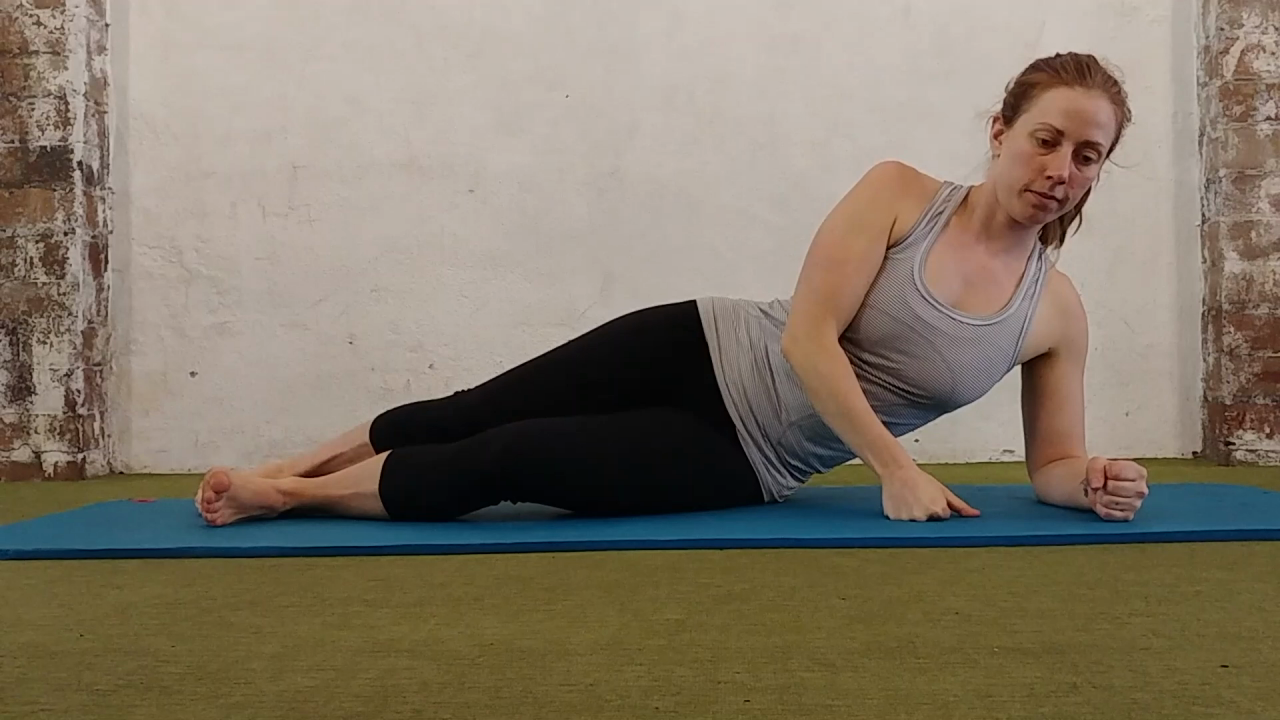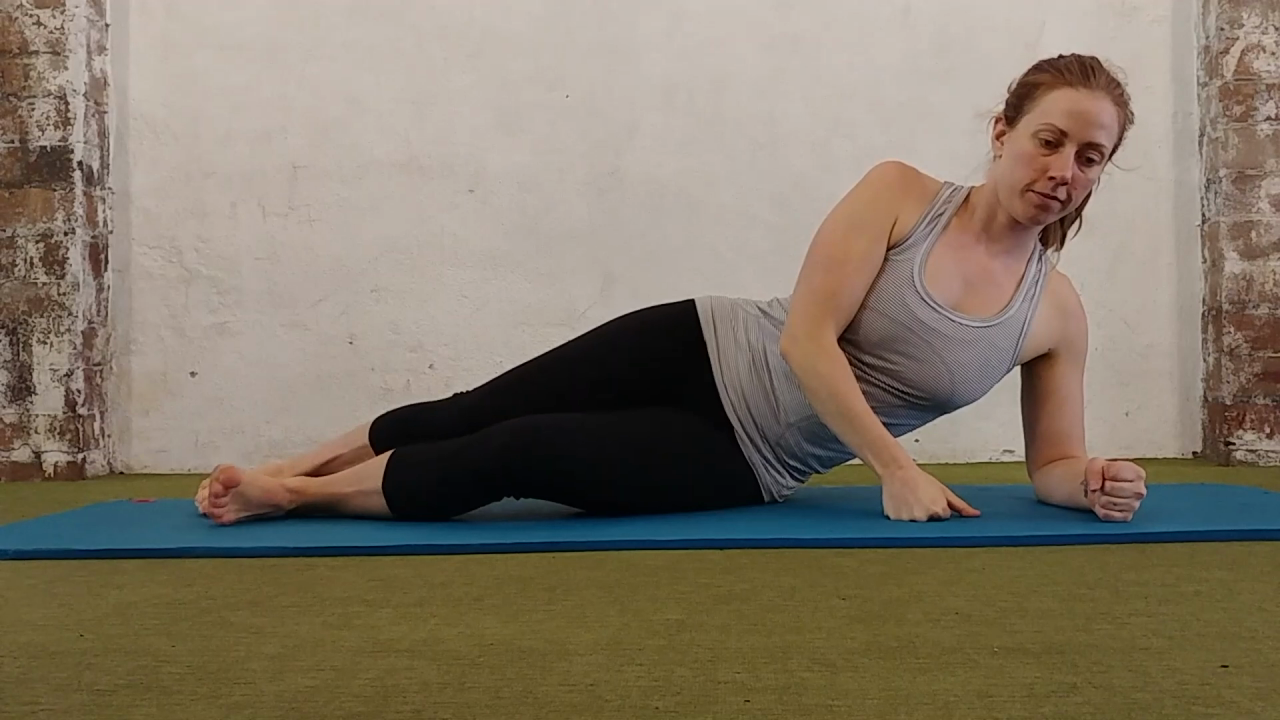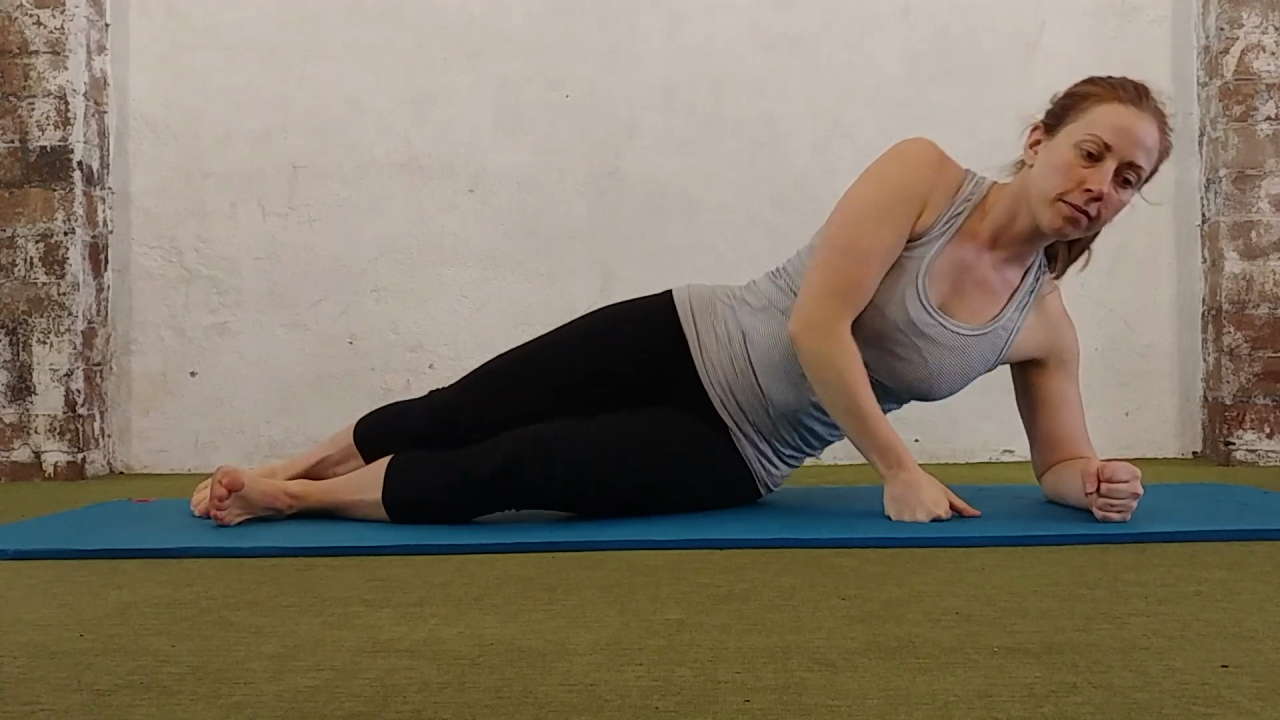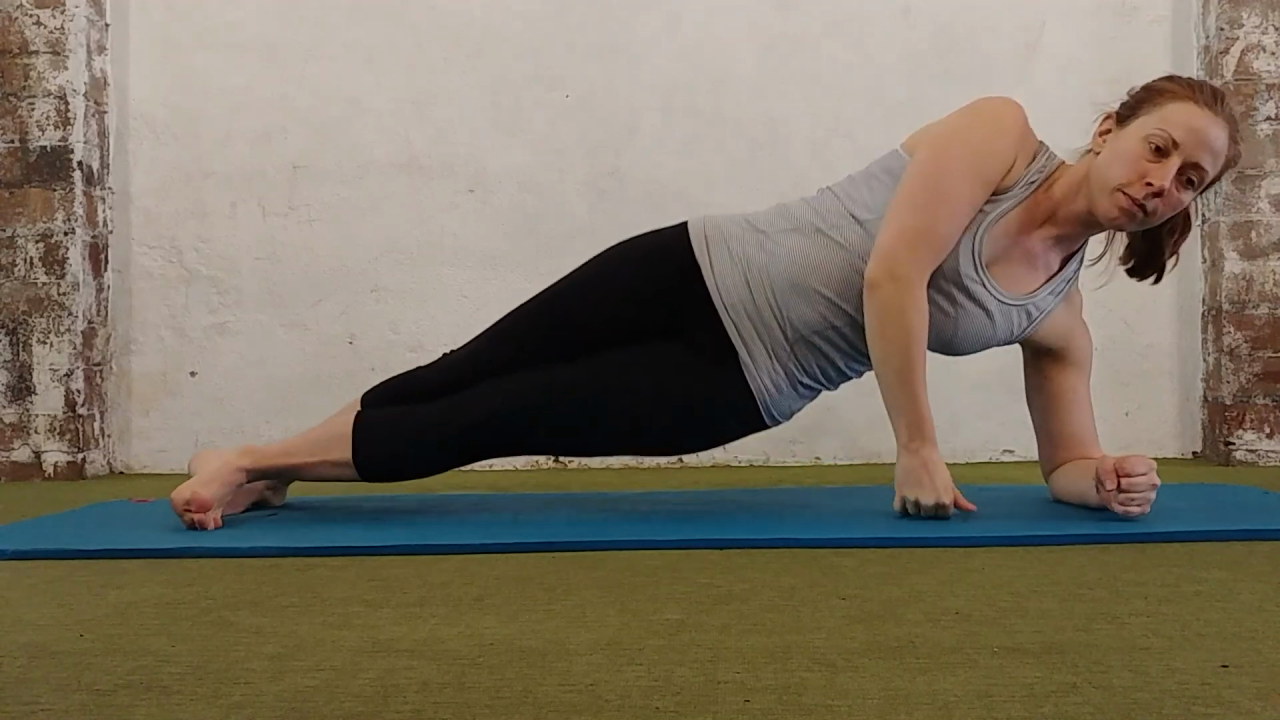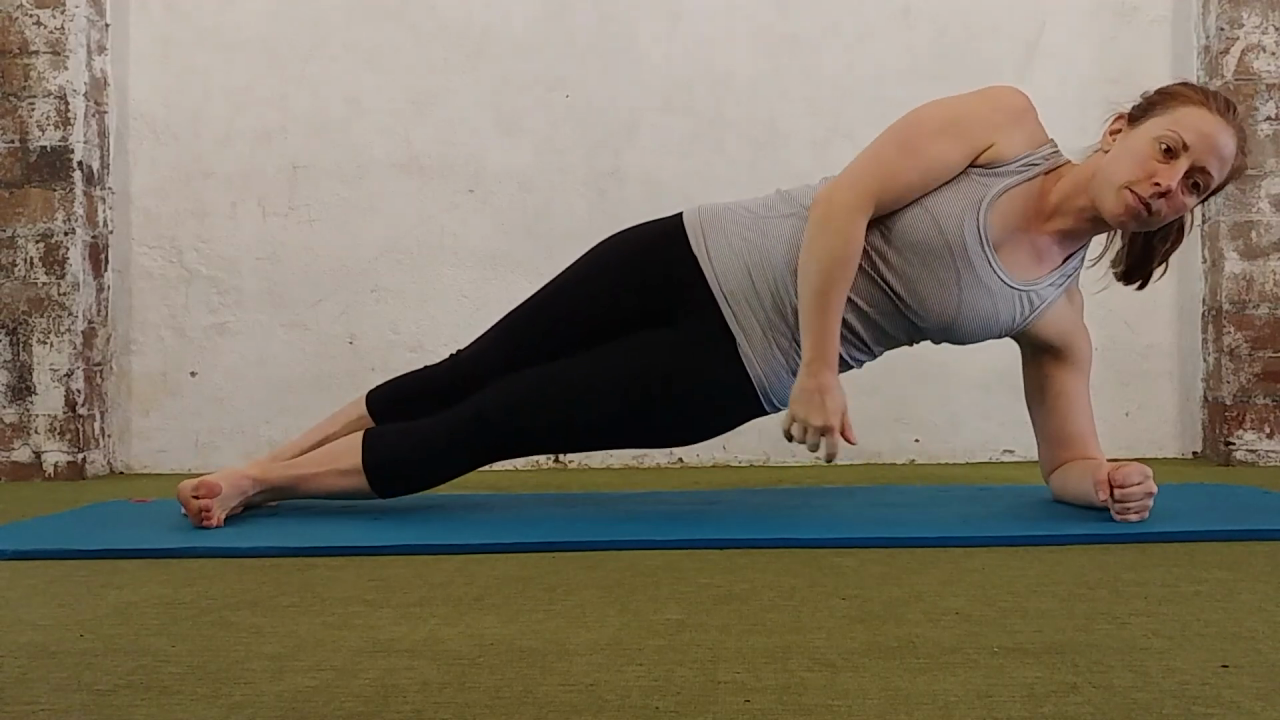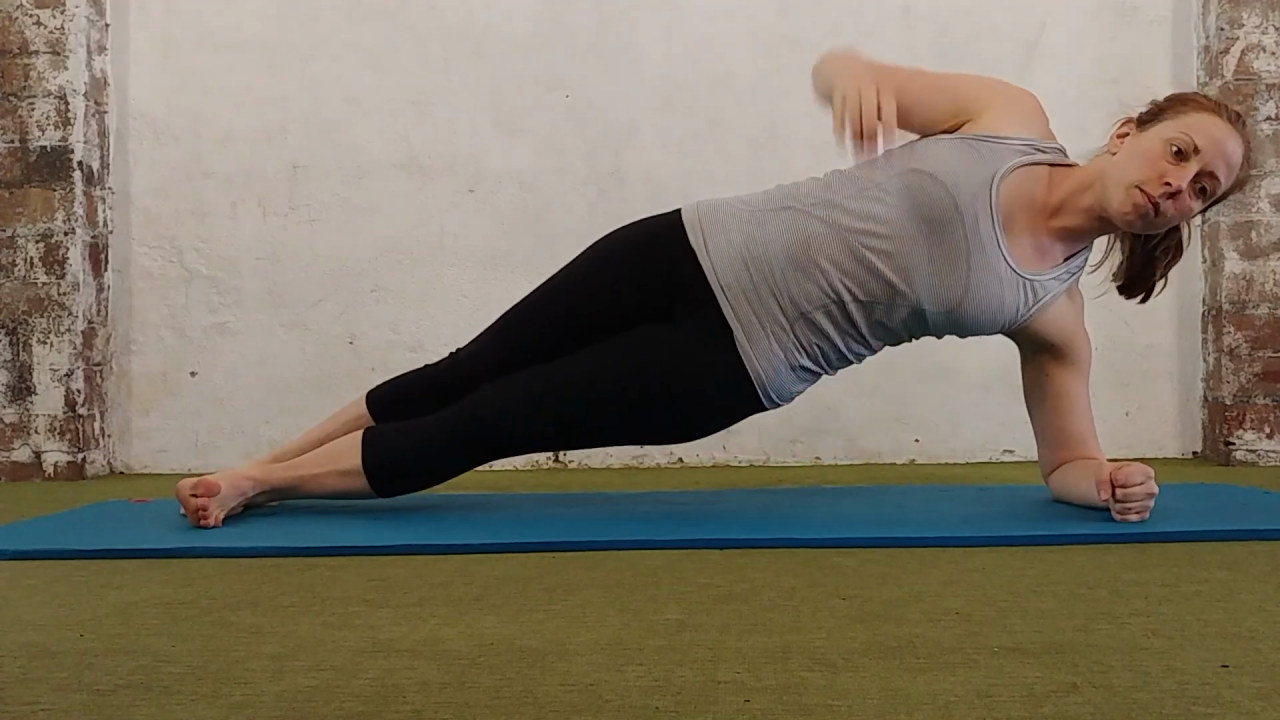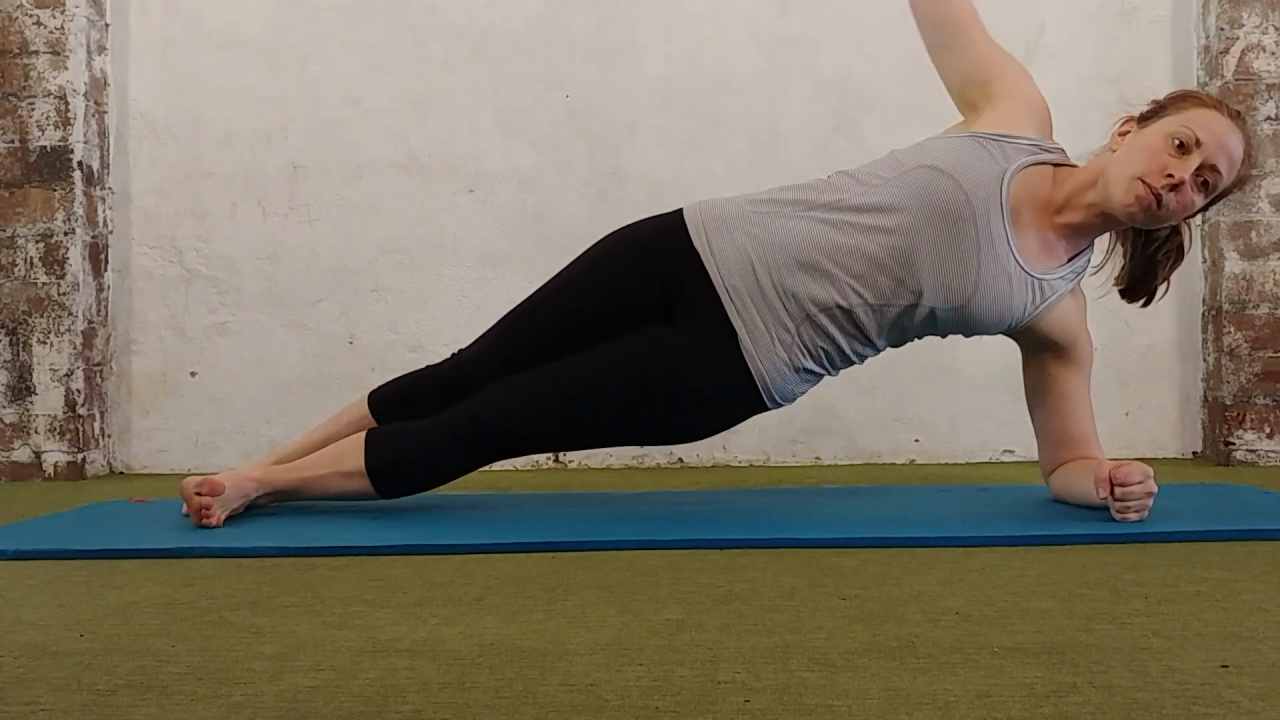
dt=0.4s
person 1, frame 1
left shoulder: (1057, 314)
right shoulder: (899, 191)
left elbow: (1052, 465)
right elbow: (808, 336)
left wrist: (1094, 480)
right wrist: (897, 469)
left hip: (744, 463)
right hip: (703, 350)
left knee: (501, 464)
right knee: (460, 418)
left ankle: (285, 495)
right ankle: (275, 478)
person 1, frame 2
left shoulder: (1057, 315)
right shoulder: (900, 193)
left elbow: (1053, 465)
right elbow: (807, 339)
left wrist: (1095, 481)
right wrist: (898, 471)
left hip: (742, 466)
right hip: (700, 352)
left knee: (508, 460)
right knee: (464, 417)
left ankle: (289, 494)
right ankle: (278, 476)
person 1, frame 3
left shoulder: (1044, 327)
right shoulder: (921, 173)
left elbow: (1058, 465)
right elbow: (817, 324)
left wrist: (1095, 481)
right wrist: (899, 470)
left hip: (735, 457)
right hip: (681, 341)
left knee: (502, 472)
right knee: (443, 419)
left ankle: (283, 495)
right ankle: (274, 482)
person 1, frame 4
left shoulder: (1061, 318)
right shoulder: (1001, 131)
left elbow: (1067, 463)
right elbow: (893, 276)
left wrist: (1111, 481)
right wrist: (917, 450)
left hip: (739, 385)
right hip: (695, 272)
left knee: (480, 424)
right knee: (452, 381)
left ankle: (260, 470)
right ankle: (252, 464)
person 1, frame 5
left shoulder: (1057, 317)
right shoulder: (1009, 122)
left elbow: (1067, 462)
right elbow: (838, 204)
left wrist: (1109, 482)
right wrist: (821, 365)
left hip: (731, 371)
right hip: (693, 259)
left knee: (480, 429)
right knee: (460, 380)
left ankle: (261, 485)
right ankle: (257, 471)
person 1, frame 6
left shoulder: (1057, 317)
right shoulder: (1012, 117)
left elbow: (1067, 462)
right elbow: (833, 66)
left wrist: (1110, 480)
right wrist: (858, 73)
left hip: (732, 366)
right hip: (691, 251)
left knee: (478, 429)
right knee: (457, 380)
left ankle: (258, 488)
right ankle: (253, 470)
person 1, frame 7
left shoulder: (1057, 314)
right shoulder: (1016, 113)
left elbow: (1068, 462)
left wrist: (1111, 480)
left hip: (733, 367)
right hip: (696, 250)
left knee: (479, 430)
right knee: (463, 378)
left ankle: (261, 487)
right ankle: (257, 471)
